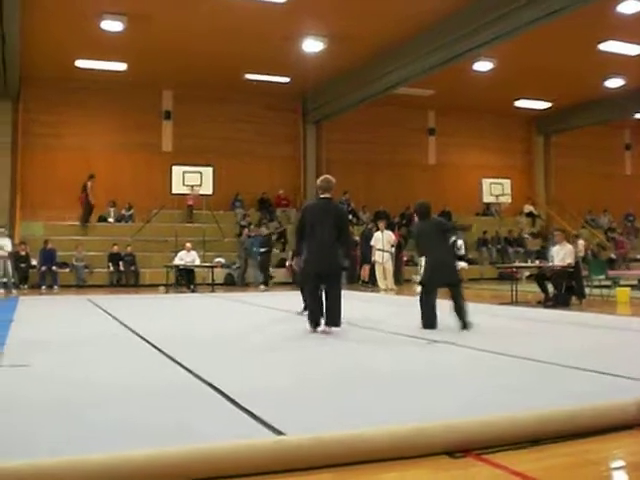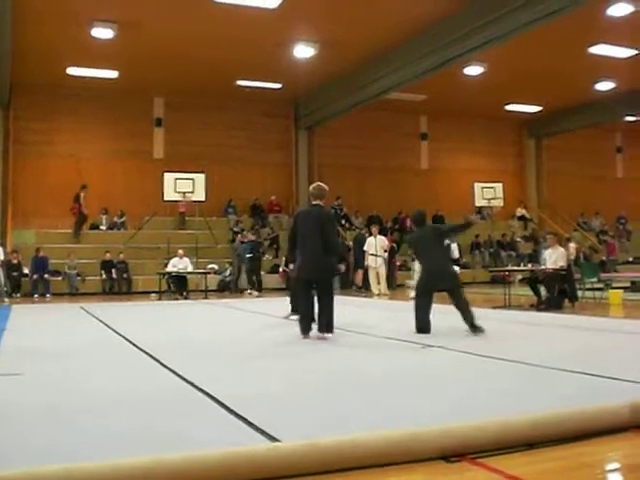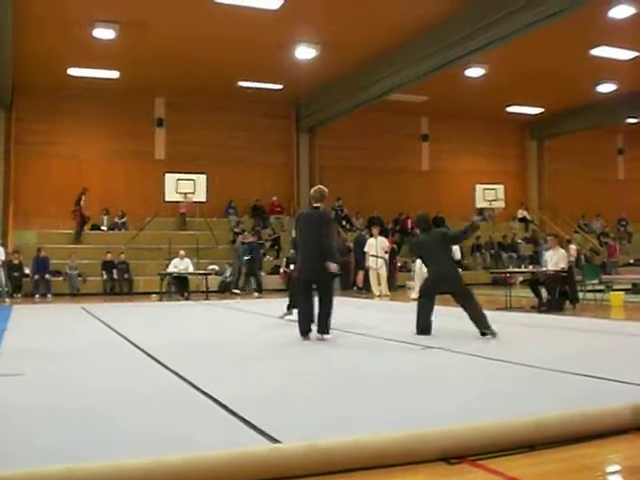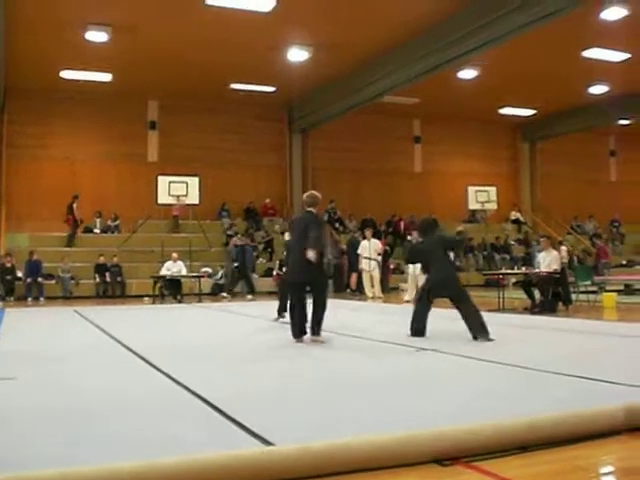
dt=0.1s
person 1, frame 1
left shoulder: (308, 208)
right shoulder: (338, 209)
left elbow: (299, 232)
right elbow: (345, 235)
left wrist: (299, 251)
right wrist: (344, 254)
left hip: (312, 256)
right hip: (332, 257)
left knee: (312, 291)
right knee: (333, 292)
left ankle: (314, 324)
right ankle: (329, 324)
person 1, frame 2
left shoulder: (300, 214)
right shoulder: (327, 215)
left elbow: (292, 238)
right elbow: (332, 239)
left wrist: (294, 257)
right wrist: (339, 260)
left hip: (304, 263)
right hip: (323, 263)
left knee: (304, 298)
right knee: (325, 297)
left ankle: (305, 330)
right ankle: (323, 330)
person 1, frame 3
left shoulder: (300, 216)
right shoulder: (324, 216)
right elbow: (327, 240)
right wrist: (331, 260)
left hip: (302, 263)
right hip: (320, 264)
left knee: (304, 299)
right knee: (325, 298)
left ankle: (305, 332)
right ankle: (322, 331)
person 1, frame 4
left shoulder: (295, 220)
right shoulder: (315, 219)
right elbow: (315, 238)
right wrist: (312, 250)
left hip: (295, 266)
right hip: (311, 266)
left knee: (297, 301)
right knee: (319, 300)
left ankle: (298, 334)
right ankle: (316, 333)
person 2, frame 1
left shoulder: (416, 229)
right shoulder: (438, 223)
right elbow: (452, 228)
left hip: (431, 265)
right hip: (448, 263)
left knee: (427, 294)
right knee: (456, 293)
left ankle: (429, 323)
right ankle: (464, 321)
person 2, frame 2
left shoulder: (412, 238)
right shoulder: (435, 229)
right elbow: (453, 230)
right wrist: (469, 222)
left hip: (428, 272)
right hip: (445, 269)
left knee: (422, 299)
right knee: (458, 298)
left ankle: (422, 328)
right ankle: (472, 325)
person 2, frame 3
left shoulder: (417, 242)
right shoulder: (440, 234)
left elbow: (418, 255)
right elbow: (459, 236)
right wrist: (473, 225)
left hip: (434, 276)
right hip: (451, 274)
left knee: (424, 300)
right knee: (468, 300)
left ankle: (423, 329)
right ankle: (485, 328)
person 2, frame 4
left shoulder: (418, 247)
right shoulder: (440, 238)
right elbow: (460, 243)
left hip: (434, 280)
right hip: (450, 278)
left knee: (422, 302)
right knee: (466, 305)
left ankle: (417, 331)
right ankle: (480, 333)
